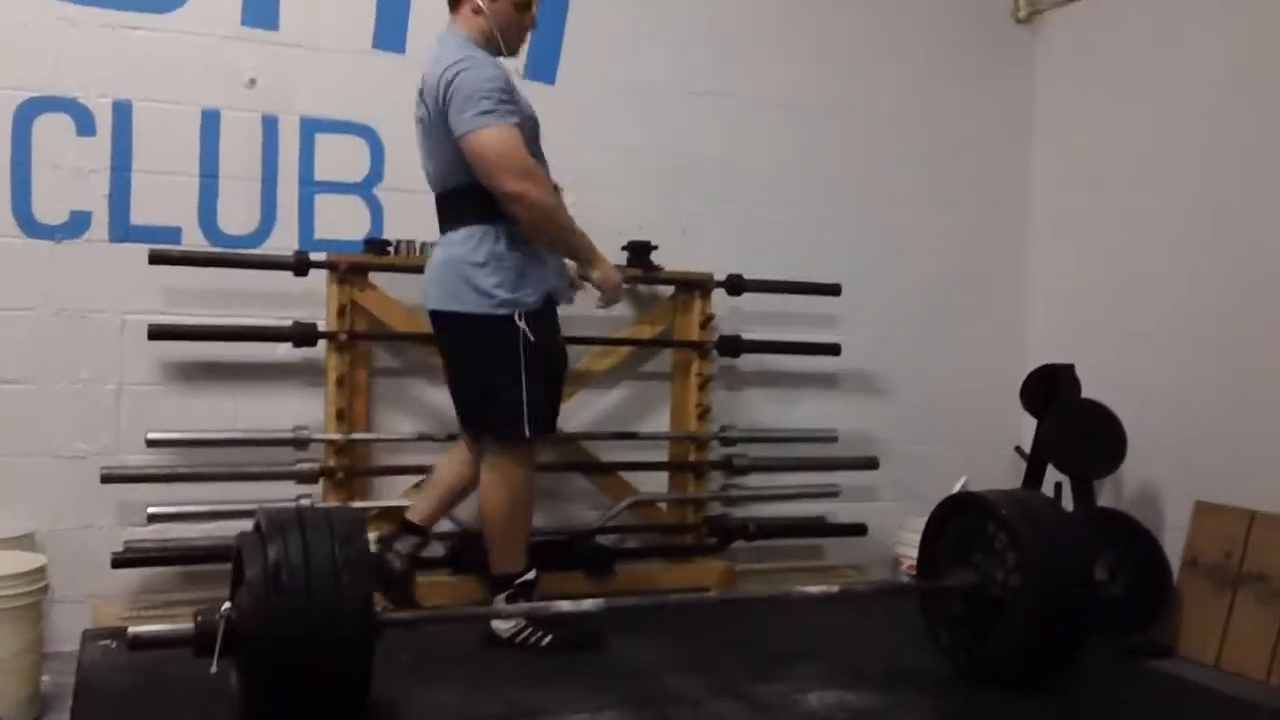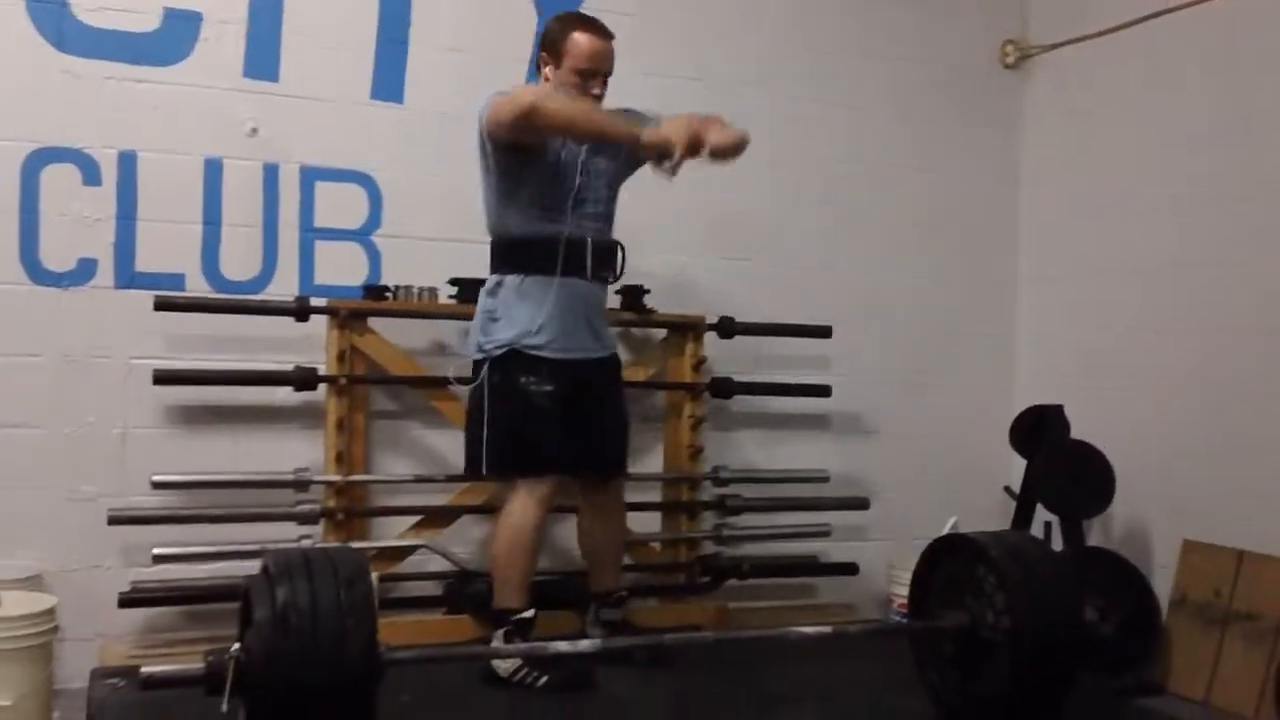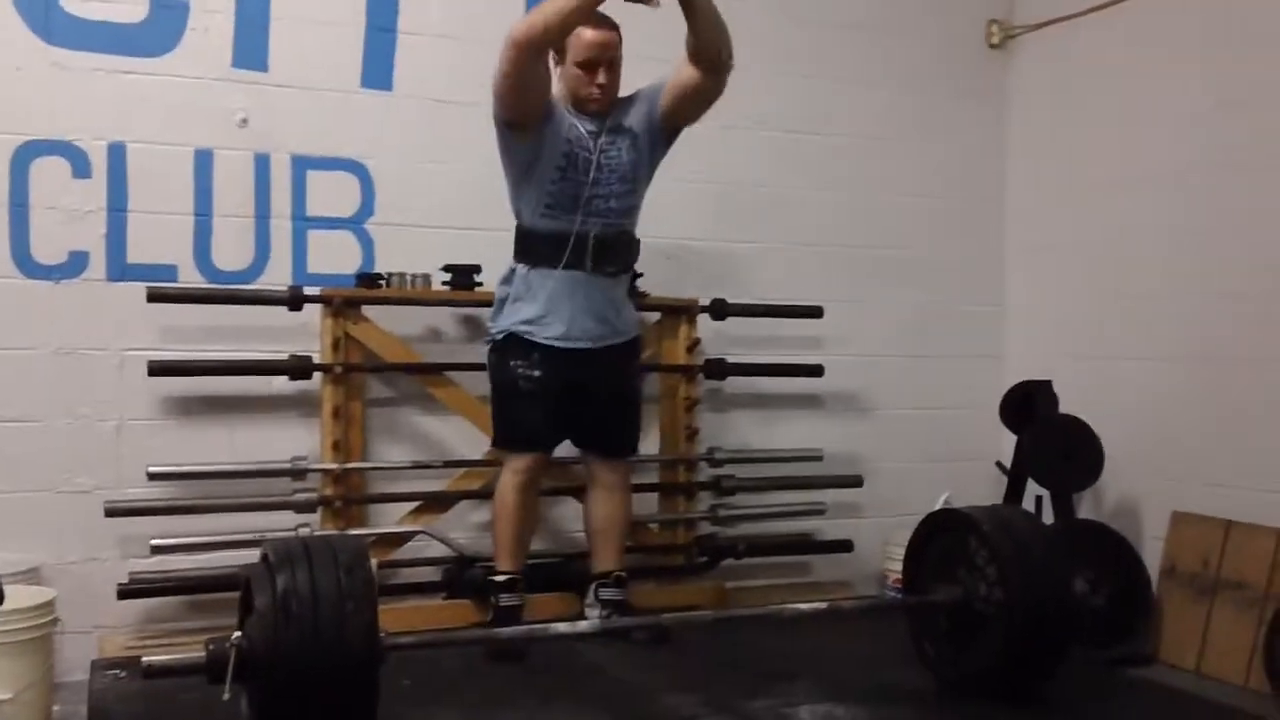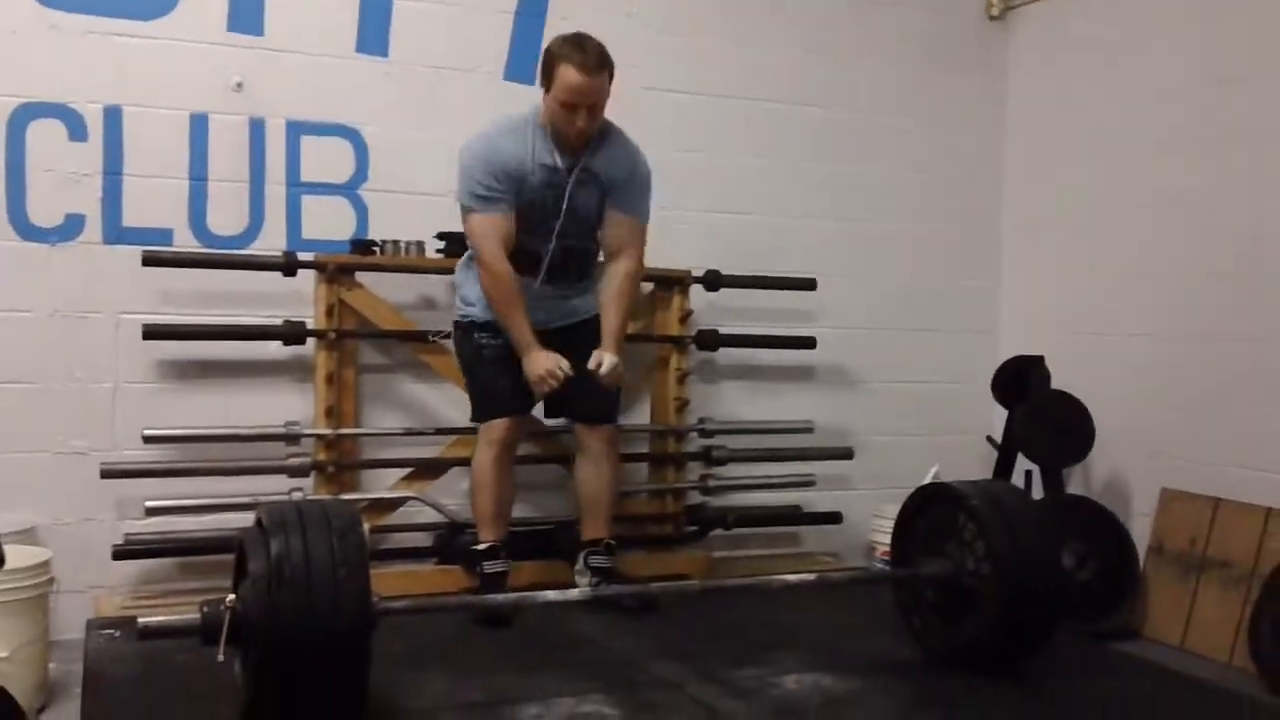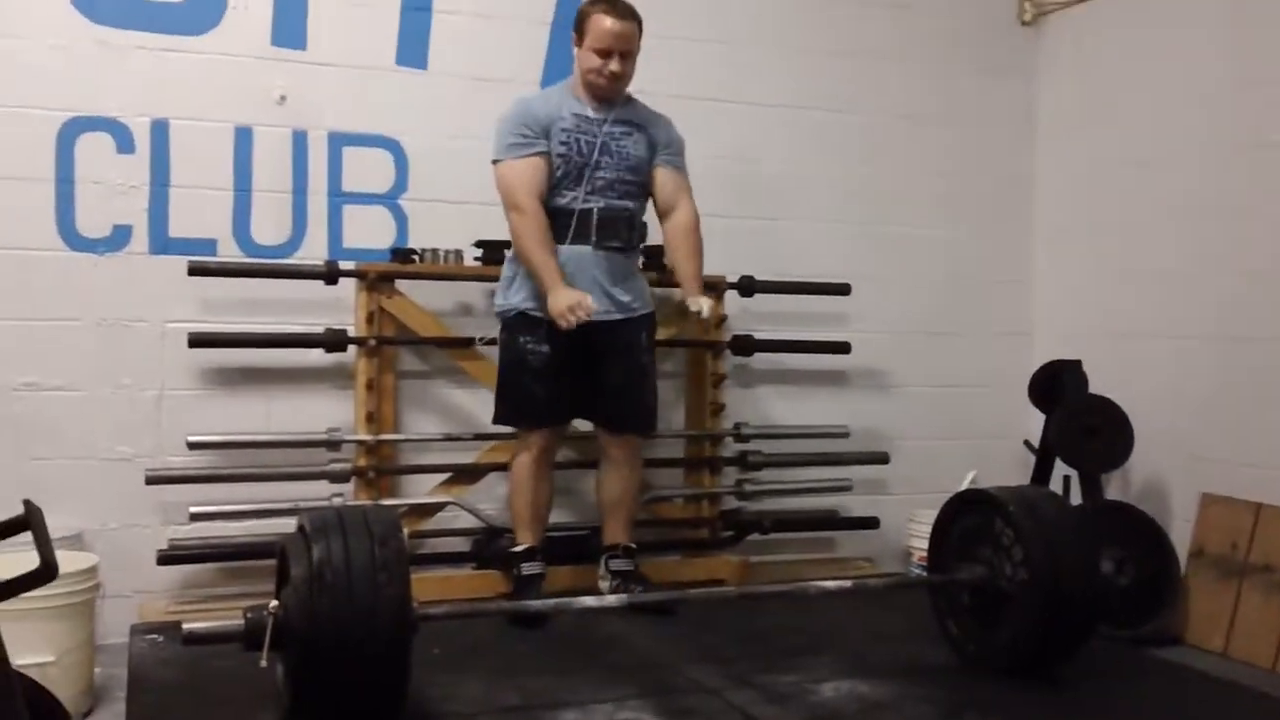
dt=0.5s
person 1, frame 1
left shoulder: (467, 73)
right shoulder: (473, 72)
right elbow: (517, 181)
left wrist: (560, 255)
right wrist: (588, 257)
left hip: (492, 283)
right hip: (497, 285)
left knee: (491, 438)
right knee: (514, 444)
left ankle: (403, 540)
right ankle: (513, 604)
person 1, frame 2
left shoulder: (612, 130)
right shoulder: (516, 117)
left elbow: (691, 129)
right elbow: (535, 105)
left wrist: (716, 134)
right wrist: (639, 136)
left hip: (590, 342)
right hip: (521, 340)
left knee: (602, 483)
right knee: (531, 487)
left ankle: (608, 616)
right ankle: (510, 643)
person 1, frame 3
left shoulder: (644, 117)
right shoulder: (532, 114)
left elbow: (711, 71)
left hip: (611, 331)
right hip: (533, 327)
left knee: (612, 467)
right knee: (524, 462)
left ankle: (607, 595)
right ankle: (505, 599)
person 1, frame 4
left shoulder: (625, 161)
right shoulder: (493, 150)
left elbow: (623, 260)
right elbow: (492, 261)
left wrist: (610, 346)
right wrist: (530, 351)
left hip: (576, 311)
right hip: (492, 311)
left knee: (598, 431)
right knee: (501, 428)
left ankle: (596, 562)
right ankle: (490, 567)
person 1, frame 5
left shoulder: (655, 129)
right shoulder: (532, 113)
left elbow: (678, 211)
right elbow: (523, 208)
left wrist: (692, 291)
right wrist: (558, 292)
left hip: (624, 310)
right hip: (539, 308)
left knee: (623, 440)
right knee: (537, 438)
left ankle: (618, 565)
right ankle: (526, 571)
